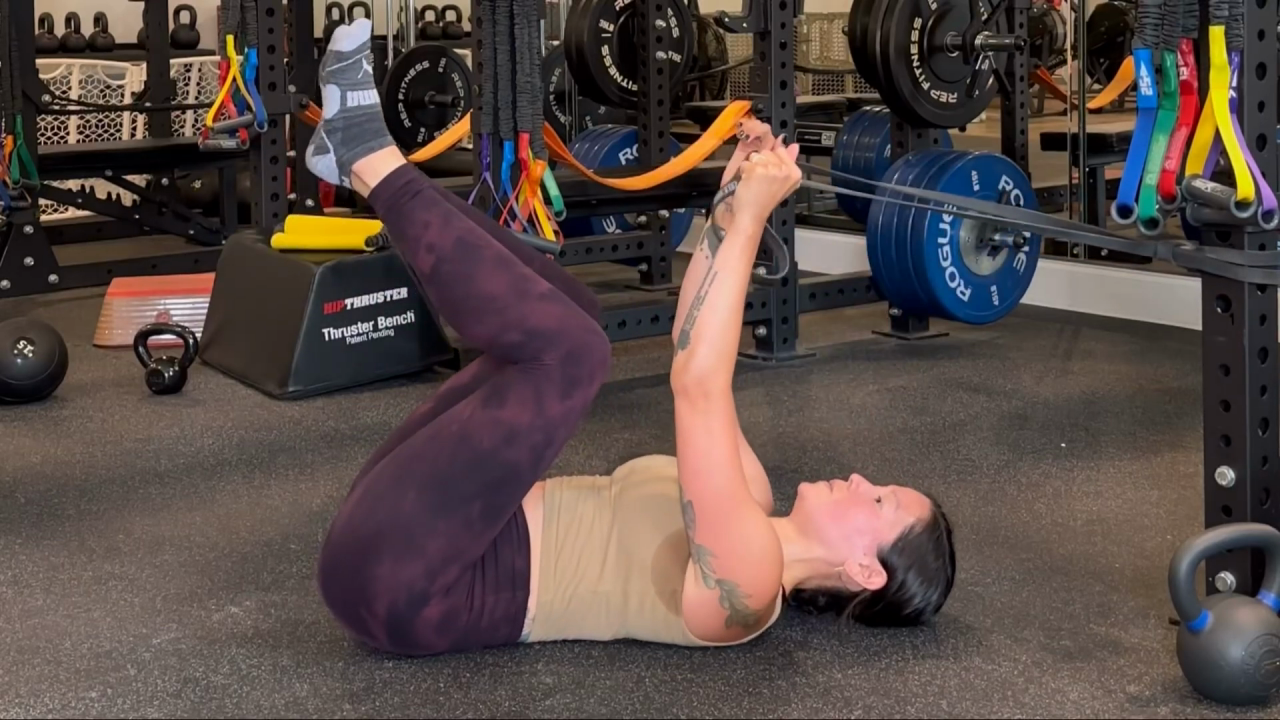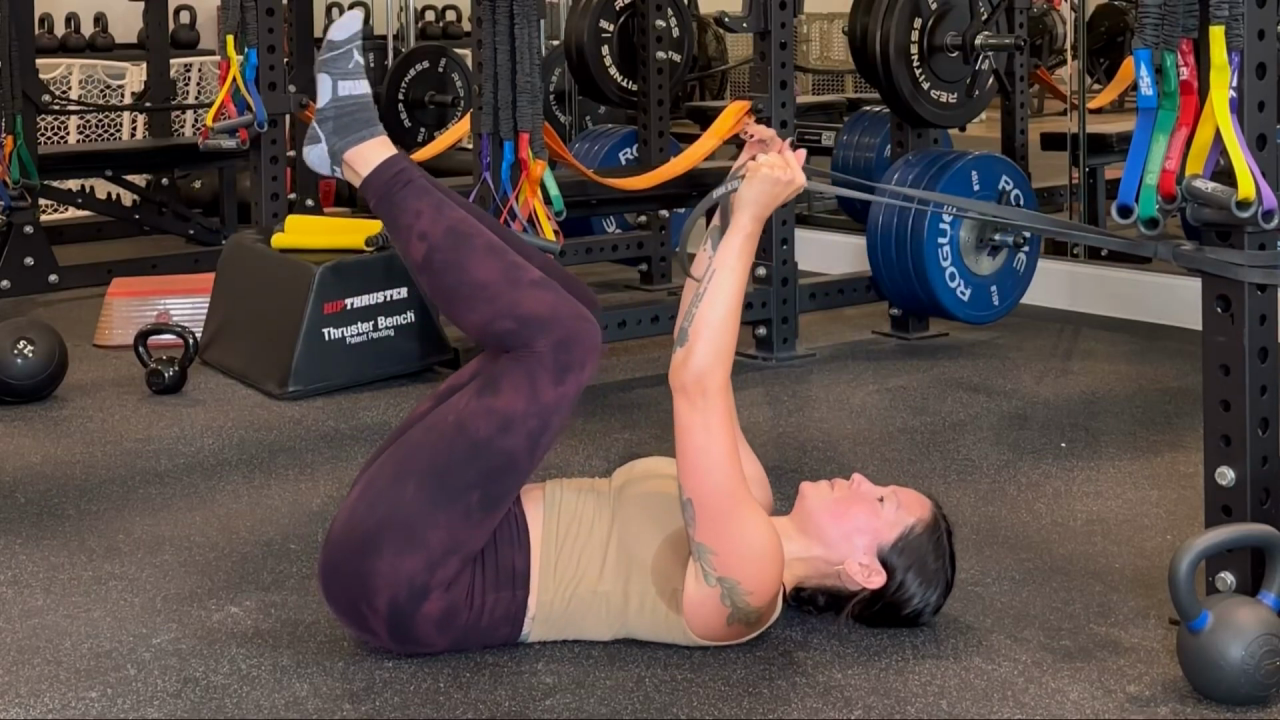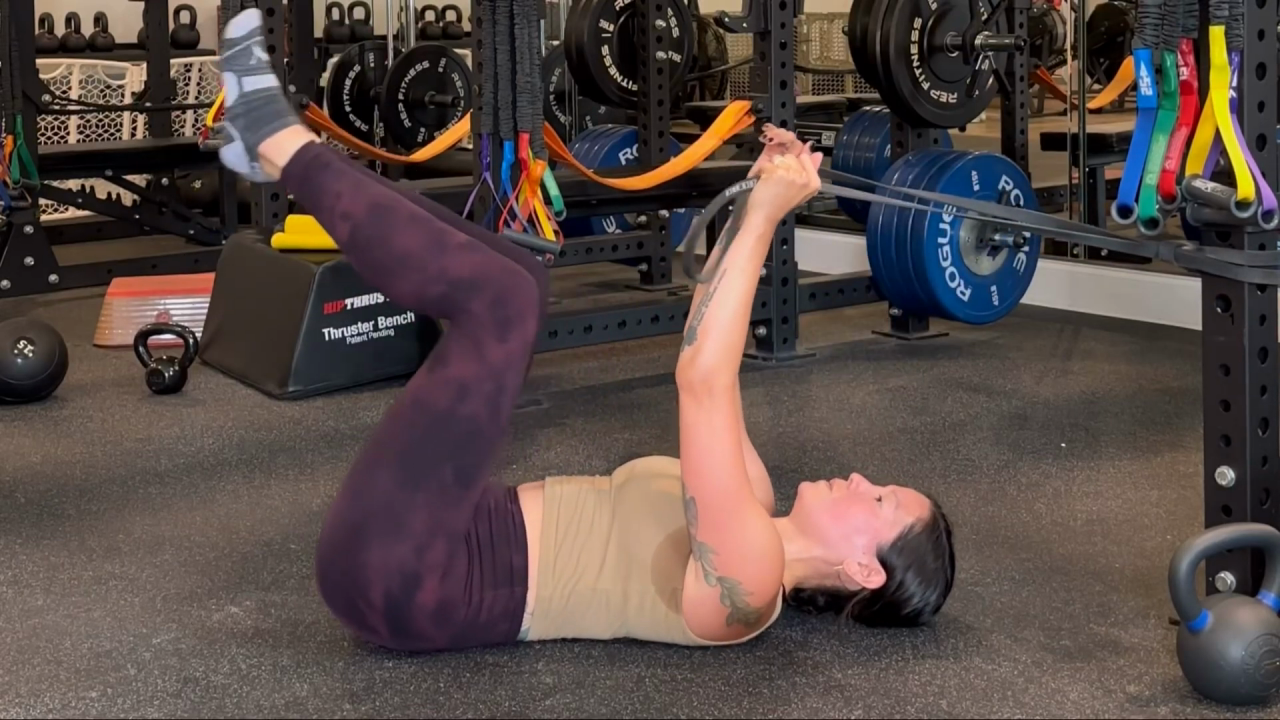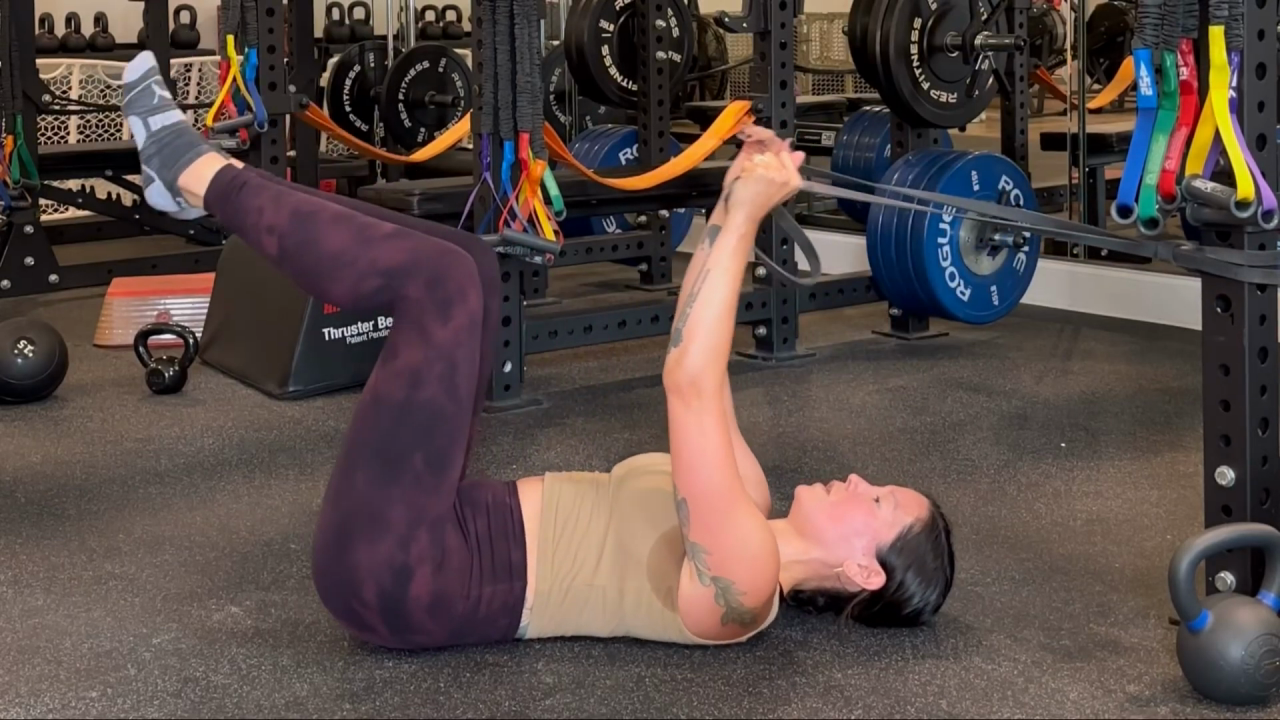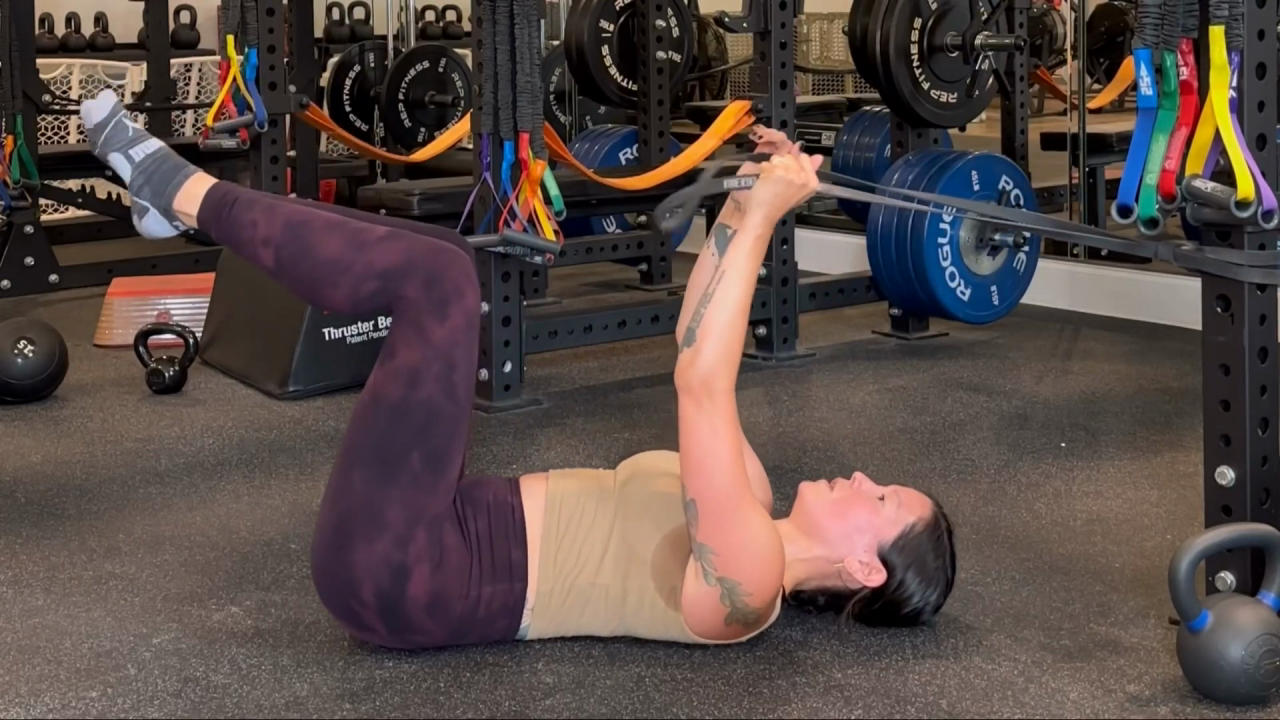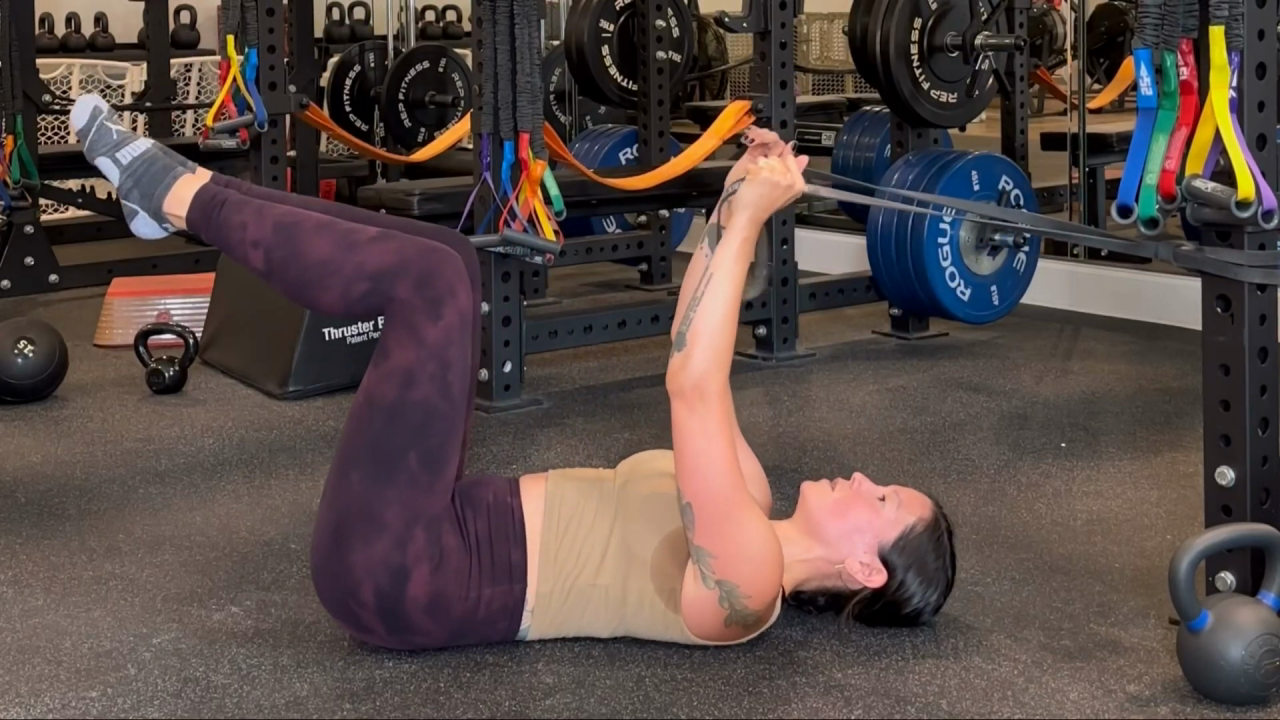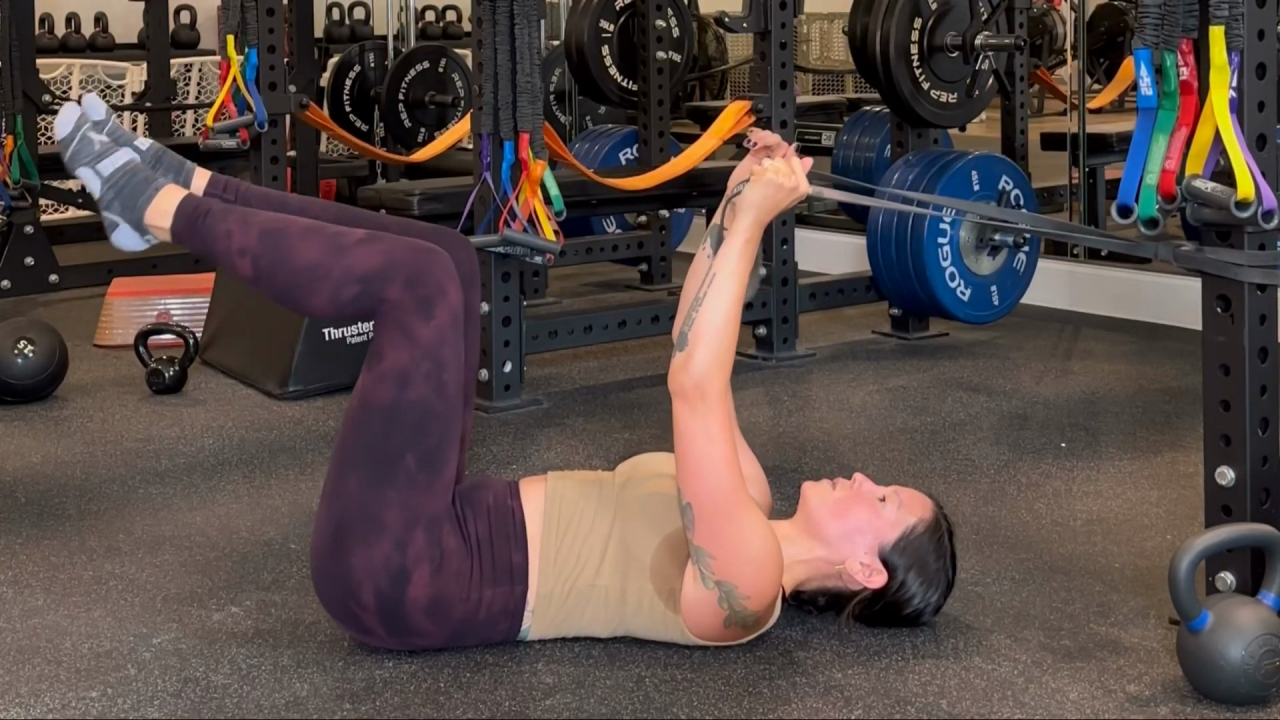
dt=0.3s
person 1, frame 1
left shoulder: (745, 582)
right shoulder: (749, 509)
left elbow: (697, 389)
right elbow: (698, 357)
left wrist: (747, 223)
right wrist: (732, 205)
left hip: (397, 575)
right hip: (426, 523)
left knee: (568, 347)
right knee: (563, 316)
left ankle: (374, 164)
right ankle: (365, 165)
person 1, frame 2
left shoulder: (746, 578)
right shoulder: (751, 518)
left elbow: (697, 381)
right elbow: (700, 351)
left wrist: (749, 219)
right wrist: (736, 203)
left hip: (396, 571)
right hip: (419, 533)
left knee: (560, 334)
right knee: (558, 311)
left ankle: (366, 155)
right ankle: (361, 153)
person 1, frame 3
left shoulder: (743, 582)
right shoulder: (749, 510)
left elbow: (703, 382)
right elbow: (707, 361)
left wrist: (763, 219)
right wrist: (758, 203)
left hip: (397, 577)
right hip: (452, 542)
left knee: (495, 295)
right knee: (515, 281)
left ankle: (283, 144)
right ankle: (290, 150)
person 1, frame 4
left shoulder: (740, 582)
right shoulder: (748, 517)
left elbow: (689, 383)
right elbow: (700, 369)
left wrist: (742, 216)
right wrist: (735, 203)
left hip: (397, 574)
right hip: (432, 547)
left knee: (441, 279)
right knee: (460, 265)
left ankle: (201, 174)
right ankle: (206, 176)
person 1, frame 5
left shoulder: (743, 583)
right shoulder: (747, 517)
left elbow: (702, 388)
right elbow: (703, 358)
left wrist: (760, 220)
right wrist: (745, 205)
left hip: (396, 576)
right hip: (446, 533)
left knee: (433, 276)
right knee: (441, 264)
left ankle: (189, 195)
right ankle: (191, 196)
person 1, frame 6
left shoulder: (743, 584)
right shoulder: (751, 510)
left elbow: (692, 389)
right elbow: (699, 365)
left wrist: (746, 220)
right wrist: (733, 209)
left hip: (393, 576)
right hip: (441, 530)
left knee: (426, 277)
right knee: (442, 259)
left ankle: (180, 197)
right ankle: (185, 187)
person 1, frame 7
left shoulder: (744, 585)
right shoulder: (750, 513)
left elbow: (694, 391)
right elbow: (699, 362)
left wrist: (750, 223)
right wrist: (733, 207)
left hip: (398, 577)
right hip: (441, 531)
left knee: (418, 277)
right knee: (444, 260)
left ankle: (162, 211)
right ankle: (188, 187)
